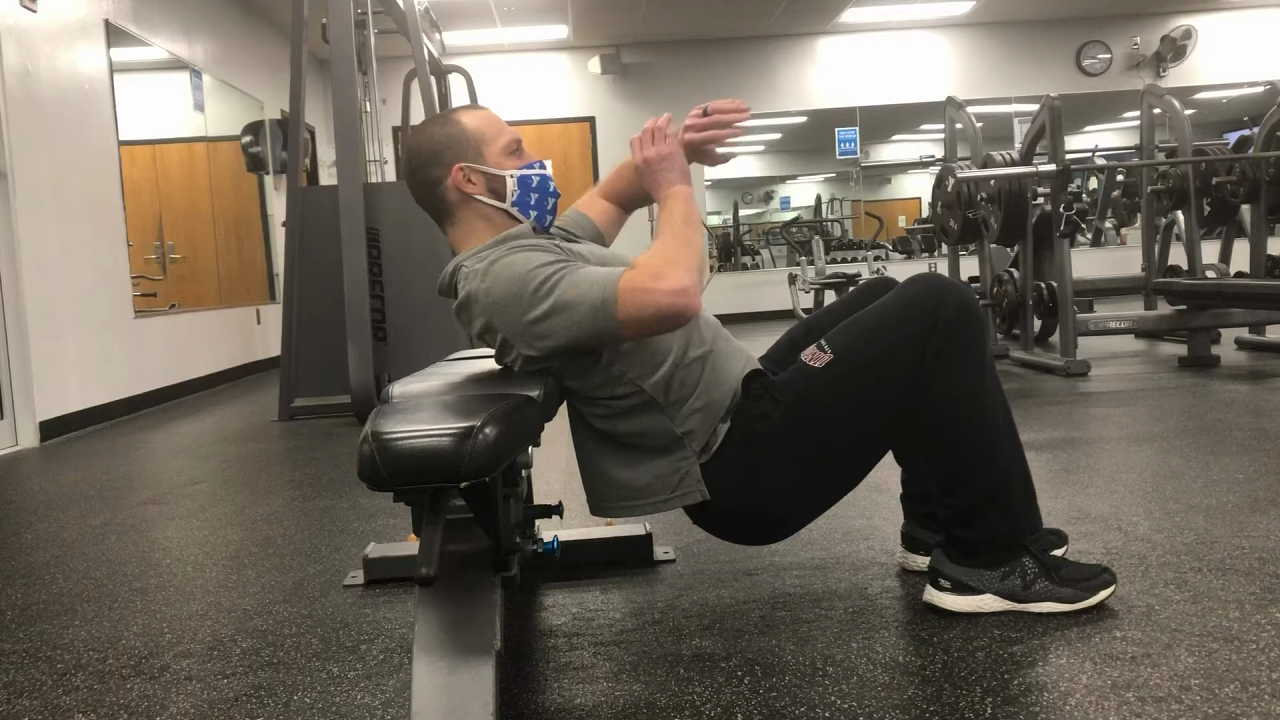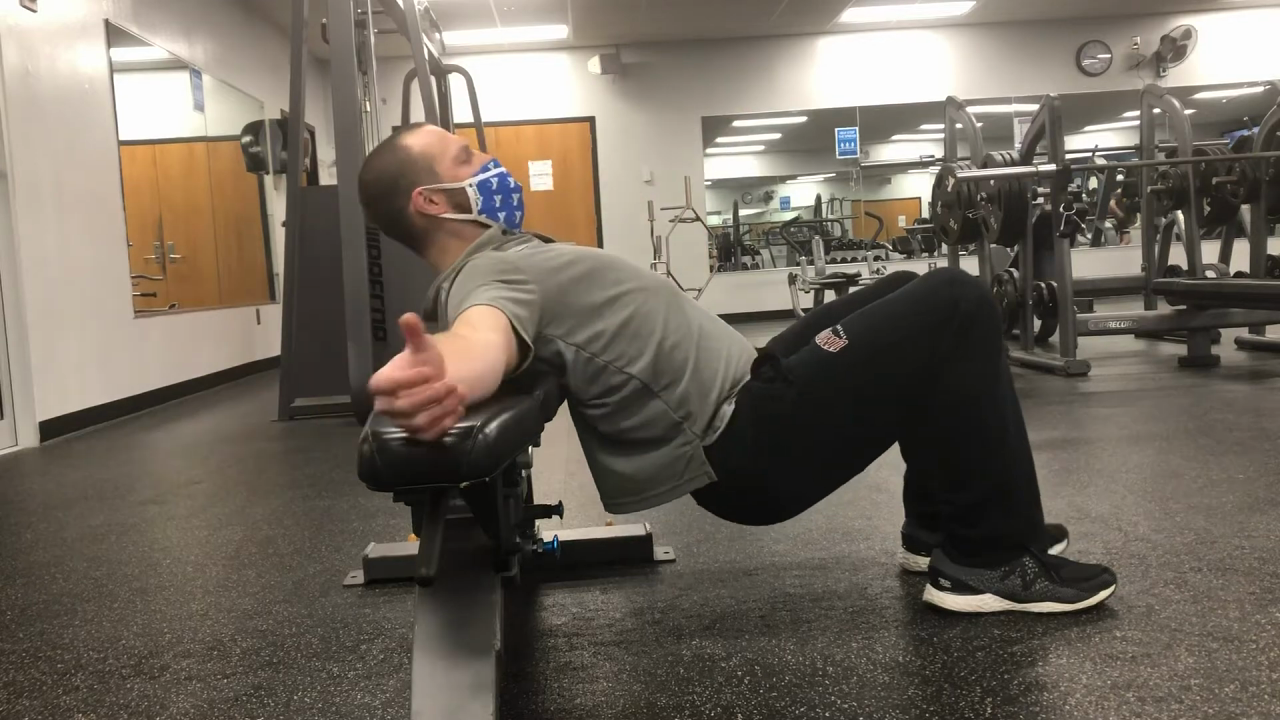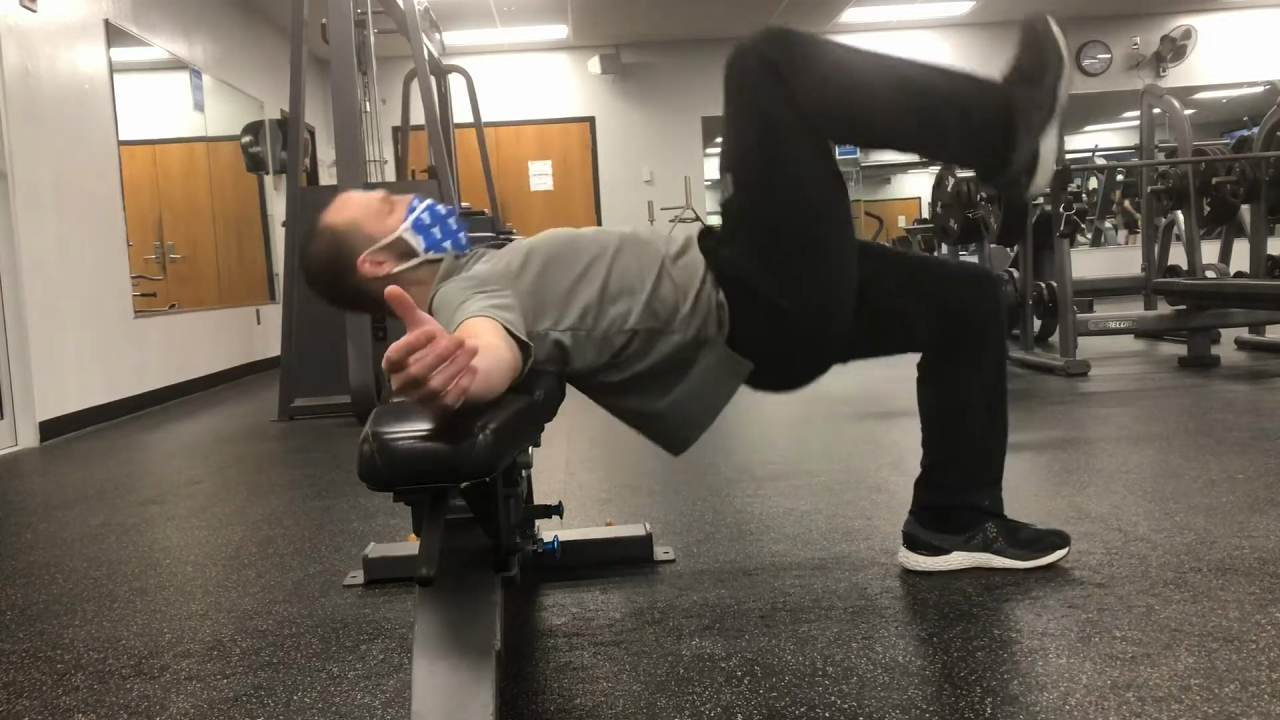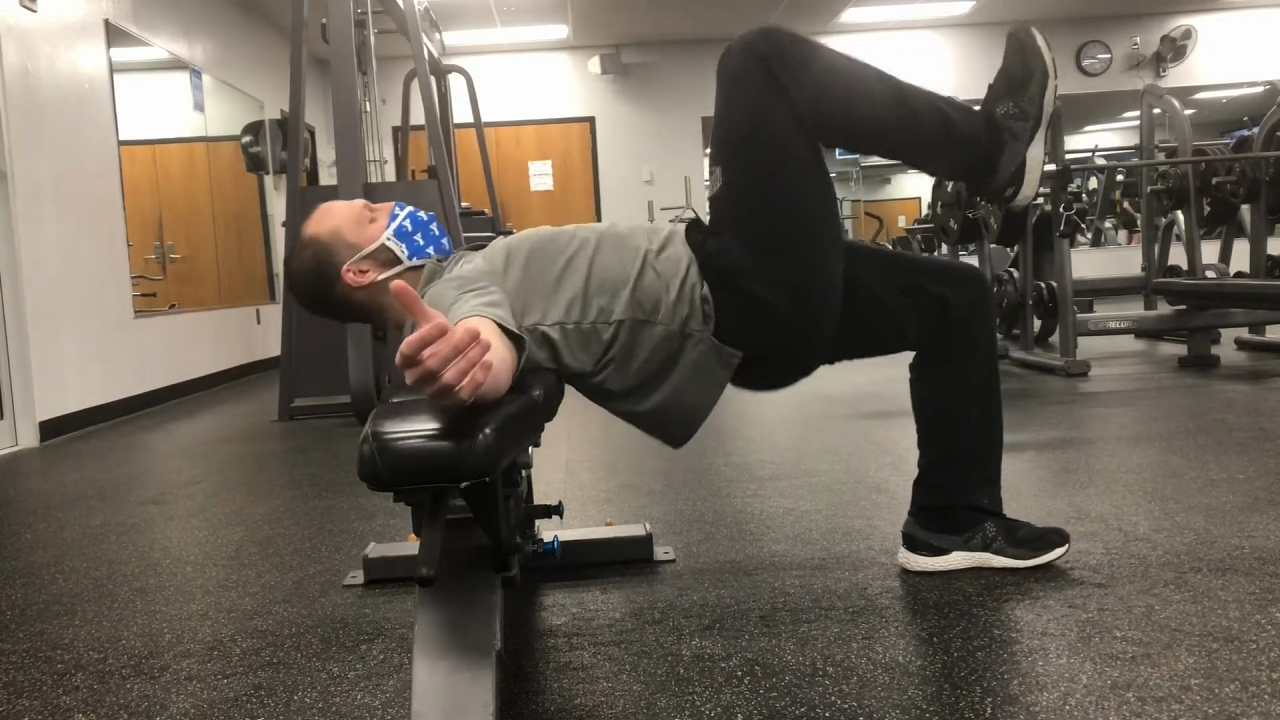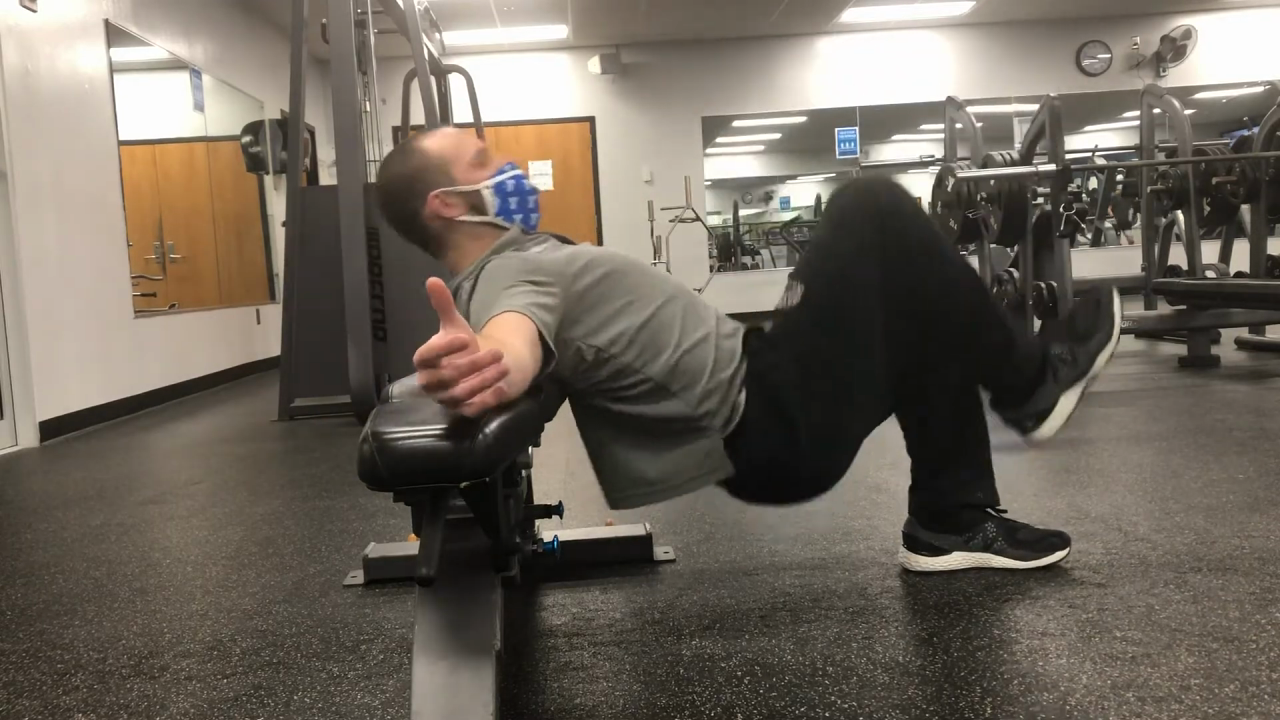
dt=1s
person 1, frame 1
left shoulder: (528, 244)
right shoulder: (509, 277)
left elbow: (612, 196)
right elbow: (671, 294)
left wrist: (673, 148)
right wrist: (677, 186)
left hip: (742, 412)
right hip: (743, 464)
left knee: (888, 299)
right knee: (938, 309)
left ankle: (936, 527)
right ankle: (989, 562)
person 1, frame 2
left shoulder: (503, 258)
right shoulder: (487, 280)
right elbow: (478, 340)
right wrist: (440, 379)
left hip: (746, 397)
right hip: (751, 444)
left knee: (910, 296)
right knee: (955, 307)
left ankle: (938, 526)
right ankle: (989, 560)
person 1, frame 3
left shoulder: (472, 276)
right shoulder: (465, 302)
right elbow: (488, 353)
right wrist: (451, 368)
left hip: (772, 300)
right hip: (762, 303)
left knee: (968, 299)
right knee: (767, 60)
left ankle: (953, 523)
right ankle: (1008, 136)
person 1, frame 4
left shoulder: (460, 276)
right shoulder: (452, 297)
right elbow: (487, 344)
right wrist: (461, 358)
left hip: (756, 302)
right hip: (750, 302)
left knee: (954, 297)
right knee: (760, 57)
left ankle: (951, 521)
right ankle: (990, 150)
person 1, frame 5
left shoulder: (517, 262)
right shoulder: (508, 281)
right elbow: (512, 346)
right wrist: (479, 366)
left hip: (758, 403)
right hip: (780, 419)
left knee: (937, 322)
right knee: (871, 207)
left ankle: (951, 523)
right ankle: (1027, 383)
